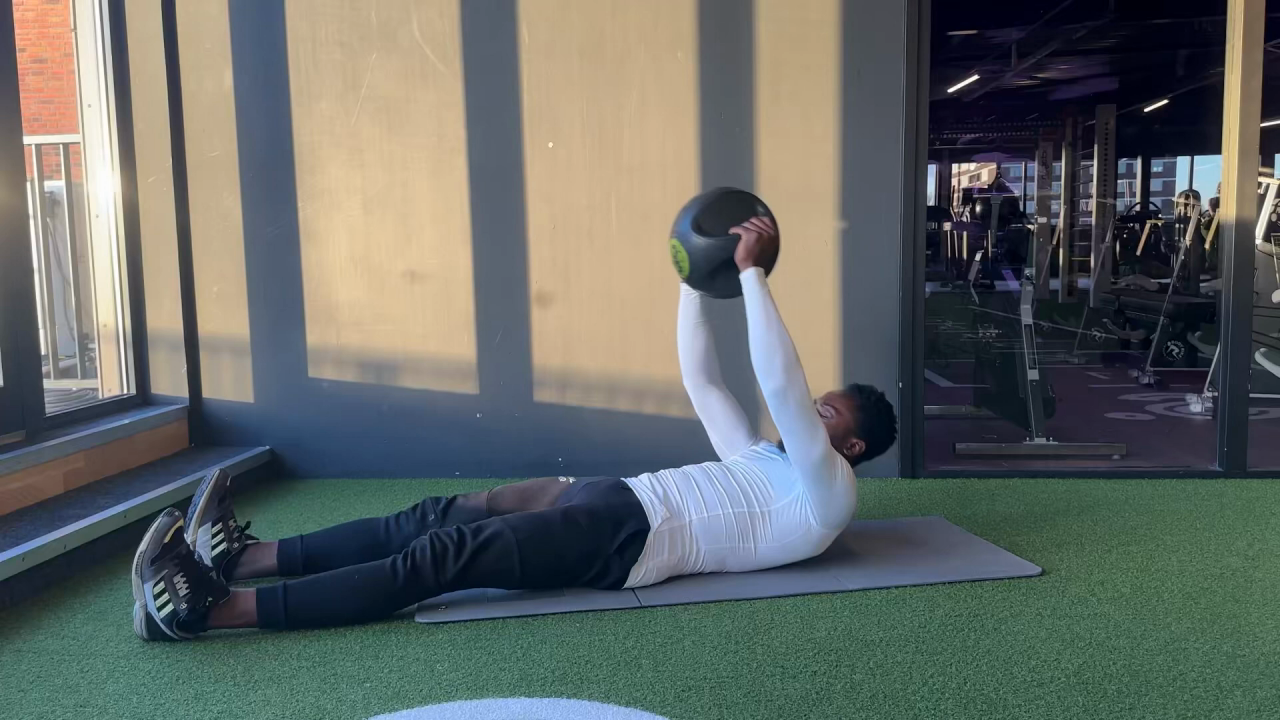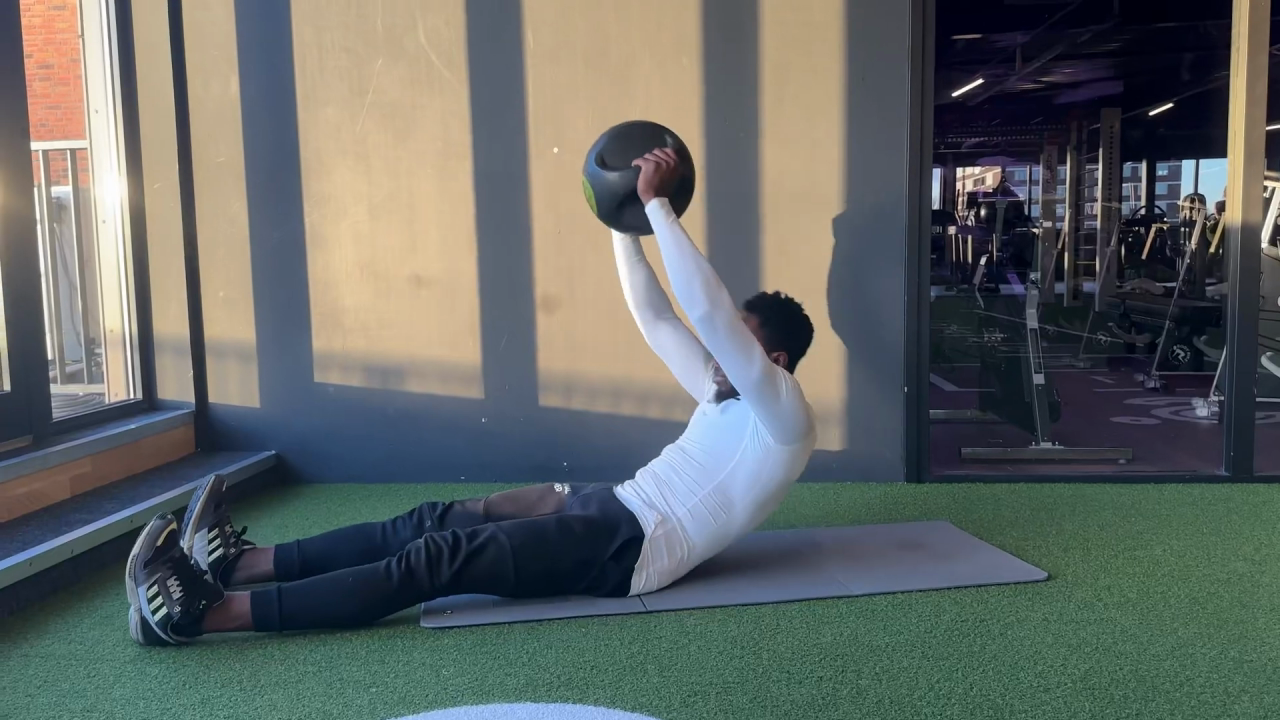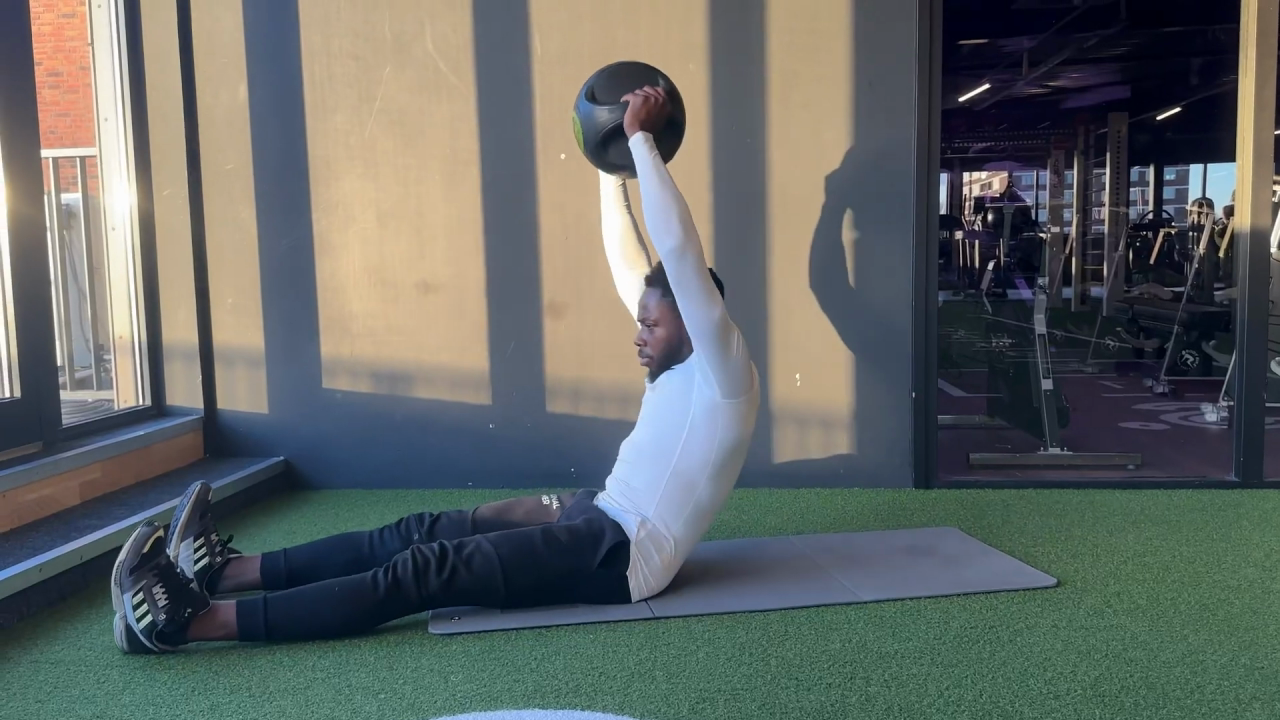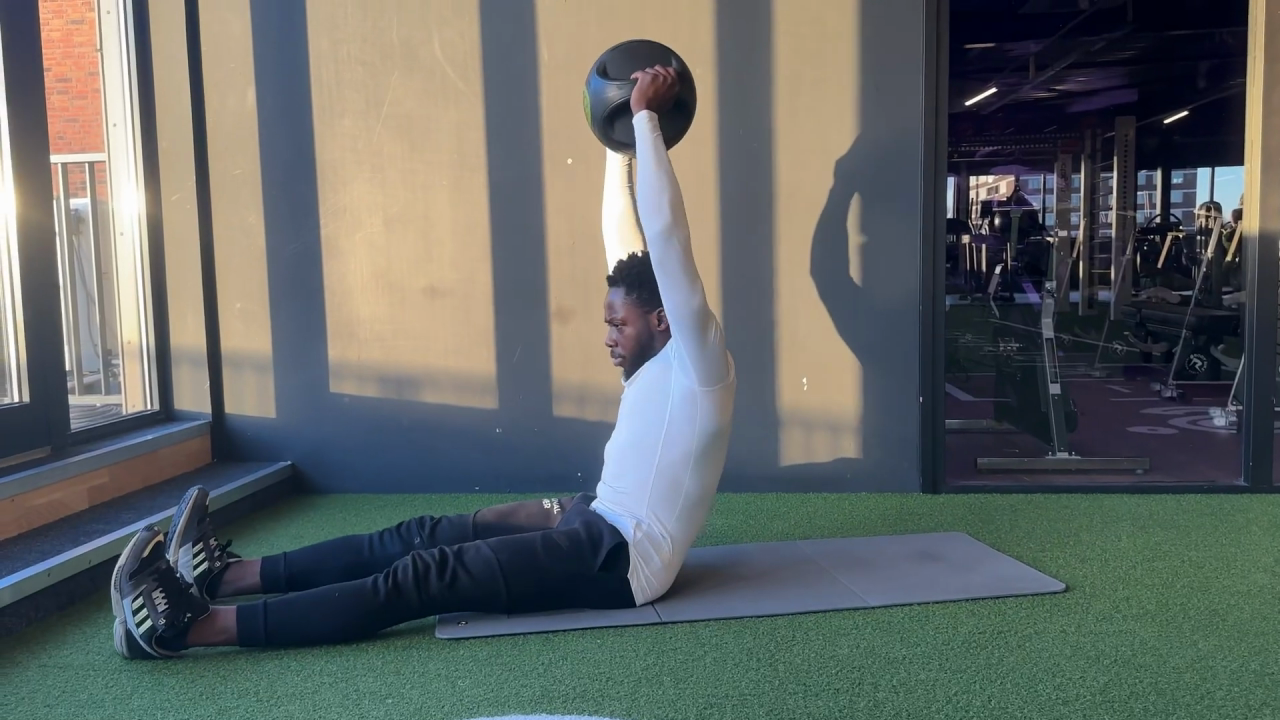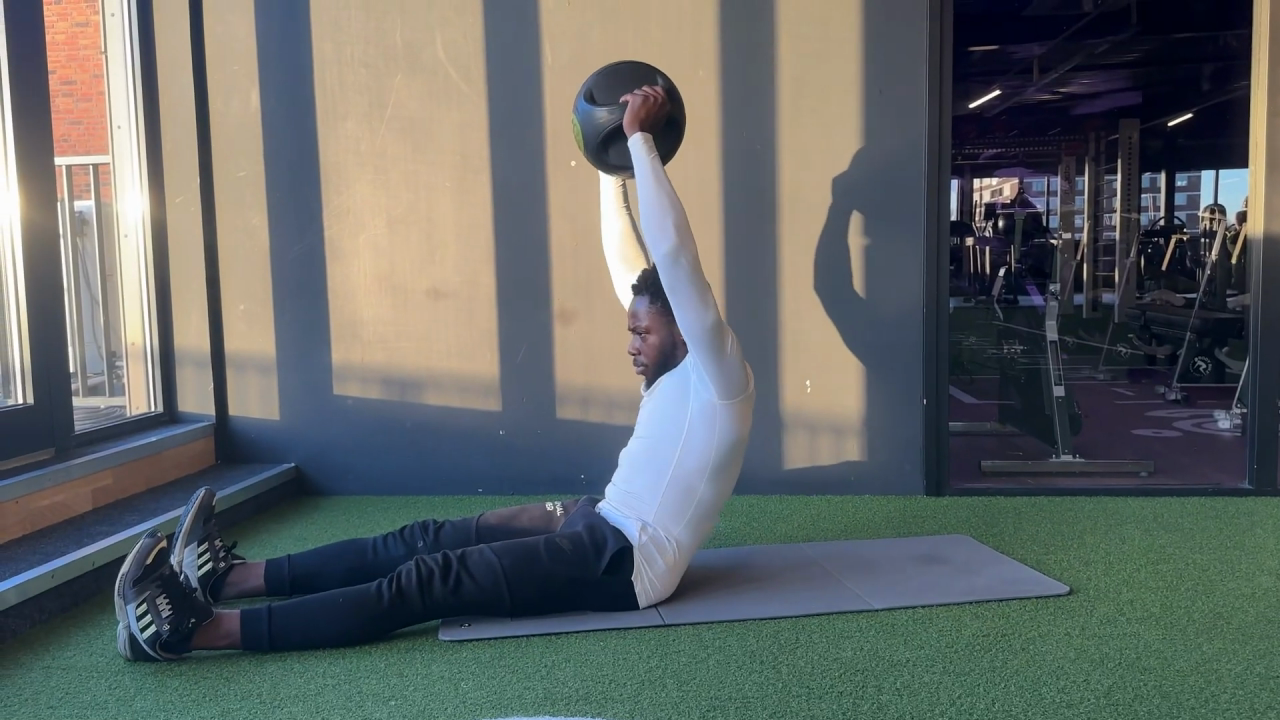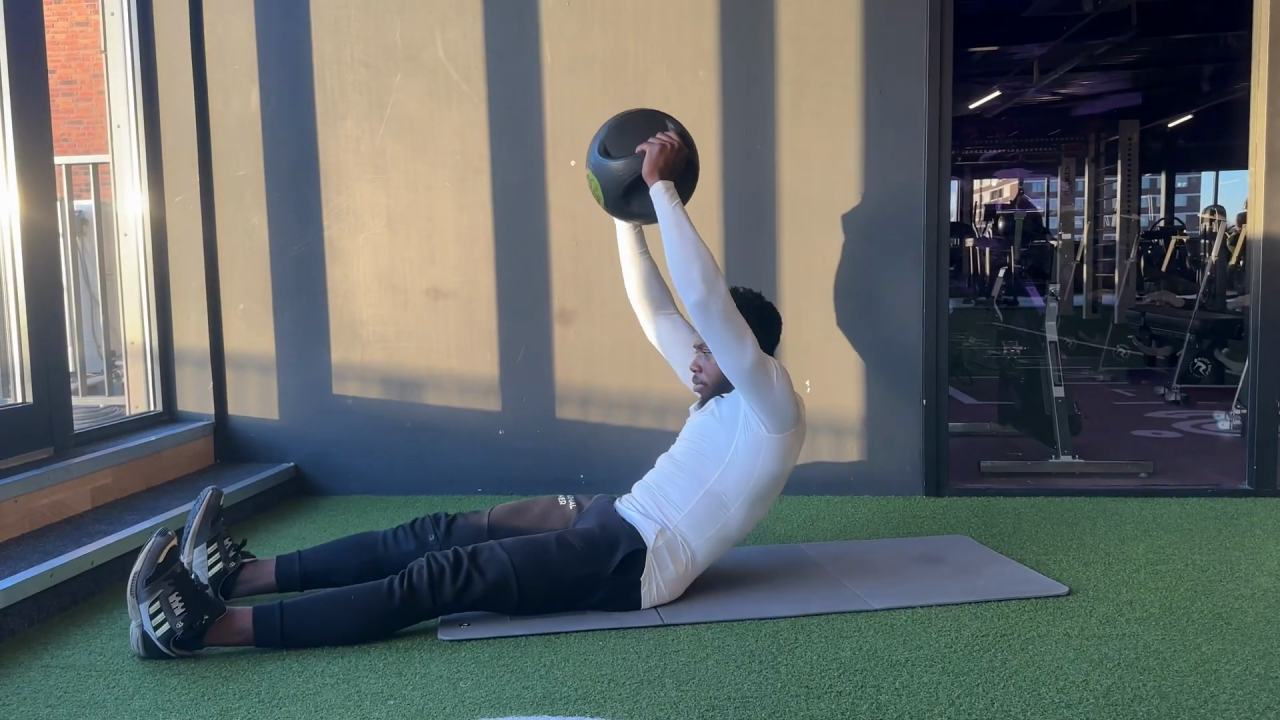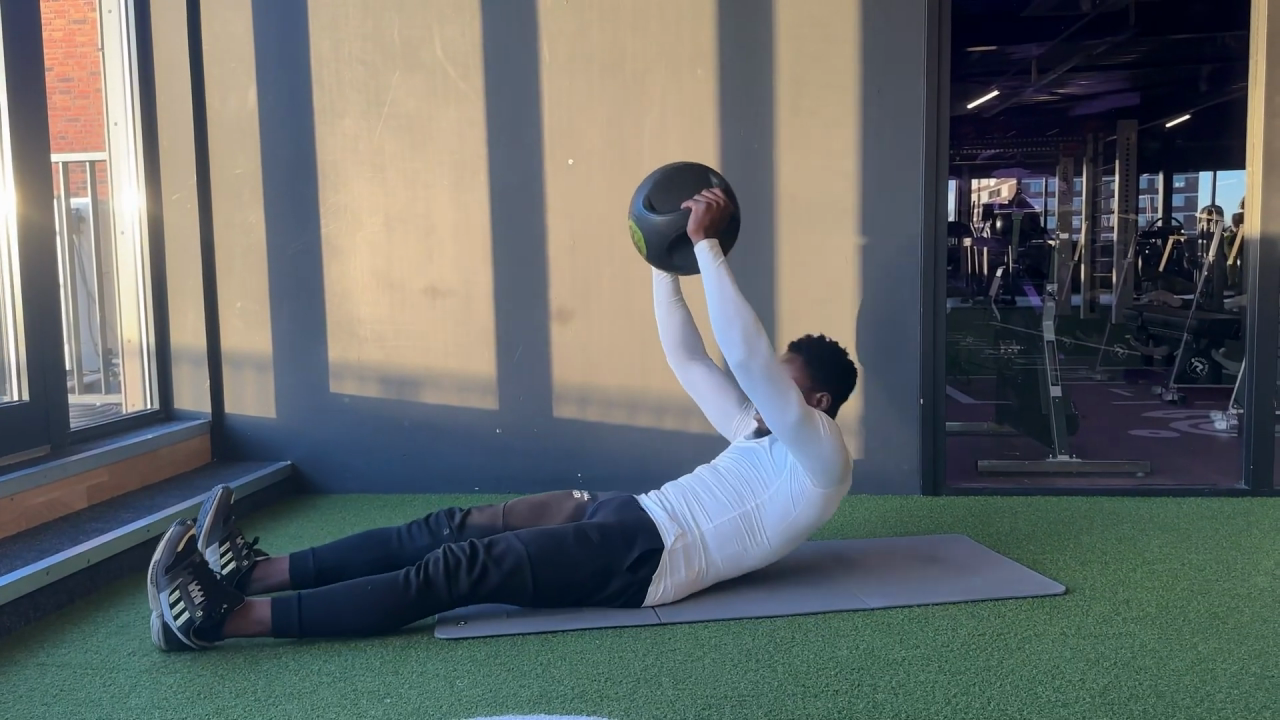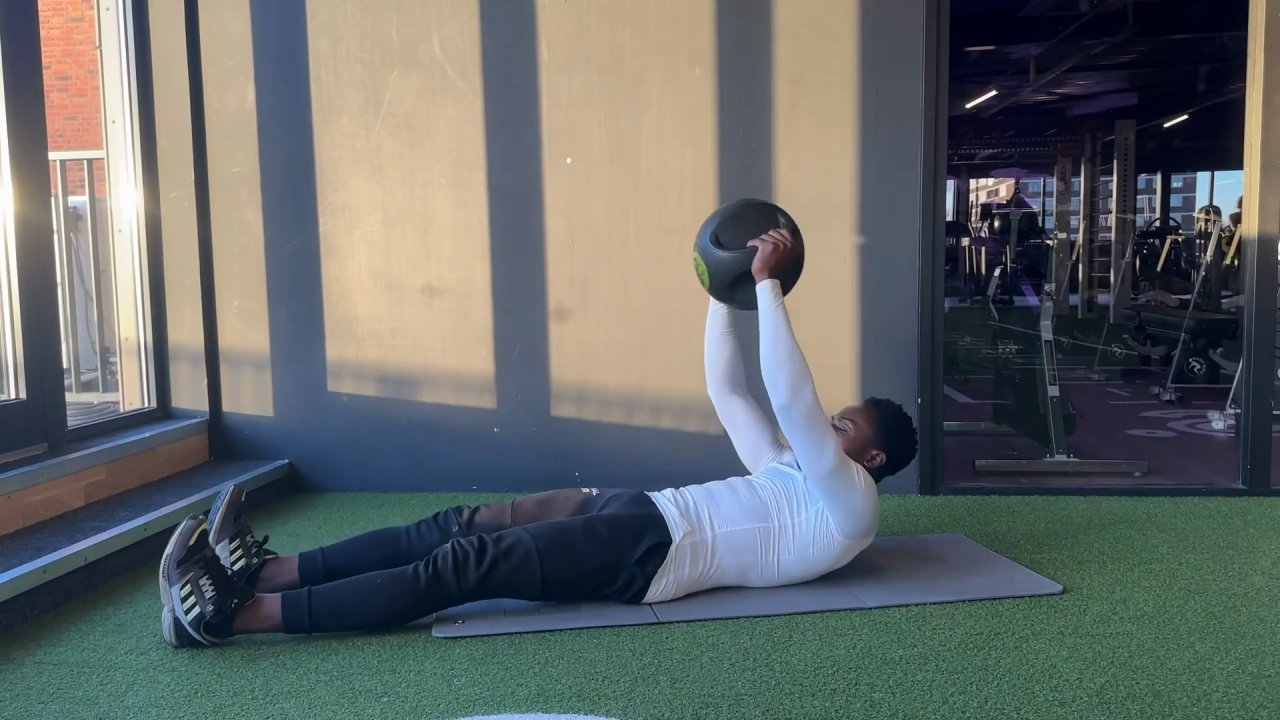
dt=0.4s
person 1, frame 1
left shoulder: (830, 494)
right shoulder: (772, 459)
left elbow: (783, 389)
right elbow: (704, 384)
left wrist: (752, 273)
right wrist: (697, 282)
left hip: (630, 537)
right hip: (619, 499)
left knee: (443, 556)
right knee: (435, 518)
left ankle: (214, 609)
right ankle: (243, 555)
person 1, frame 2
left shoulder: (785, 414)
right shoulder: (727, 393)
left elbow: (713, 312)
right elbow: (658, 321)
left wrist: (657, 202)
right wrist: (624, 221)
left hip: (632, 546)
right hip: (611, 506)
left knee: (443, 559)
right knee: (436, 522)
left ankle: (207, 612)
right ankle: (241, 560)
person 1, frame 3
left shoulder: (725, 373)
right shoulder: (682, 364)
left elbow: (682, 255)
right elbow: (630, 263)
left wrist: (641, 137)
right wrist: (611, 169)
left hip: (621, 555)
right hip: (598, 516)
left knee: (427, 571)
right knee: (422, 533)
right ankle: (227, 569)
person 1, frame 4
left shoulder: (699, 360)
right shoulder: (661, 360)
left elbow: (667, 237)
right elbow: (627, 246)
left wrist: (646, 116)
right wrist: (618, 147)
left hip: (623, 559)
right hip: (596, 520)
left knee: (426, 577)
right knee: (421, 537)
right ankle: (228, 574)
person 1, frame 5
left shoulder: (720, 374)
right shoulder: (680, 369)
left elbow: (674, 257)
right elbow: (630, 266)
left wrist: (640, 139)
right wrist: (612, 167)
left hip: (624, 563)
right hip: (597, 523)
left knee: (430, 580)
right knee: (424, 540)
right ankle: (230, 574)
person 1, frame 6
left shoulder: (773, 408)
right shoulder: (725, 394)
left elbow: (708, 303)
right elbow: (657, 312)
left wrist: (662, 188)
left hip: (633, 561)
right hip: (610, 518)
left knee: (443, 577)
right knee: (436, 533)
left ankle: (211, 625)
right ankle: (240, 572)
person 1, frame 7
left shoulder: (821, 459)
right shoulder: (761, 433)
left elbow: (746, 359)
right elbow: (687, 358)
left wrist: (707, 244)
left hip: (643, 557)
right hip: (624, 513)
left knee: (459, 567)
right knee: (447, 528)
left ankle: (228, 615)
right ankle: (258, 568)
person 1, frame 8
left shoulder: (851, 507)
right shoulder: (790, 474)
left elbow: (792, 401)
right elbow: (726, 392)
left wrist: (767, 284)
right wrist: (724, 289)
left hip: (648, 550)
right hip: (635, 511)
left knee: (466, 565)
right knee: (454, 527)
left ankle: (238, 612)
right ankle: (266, 568)
